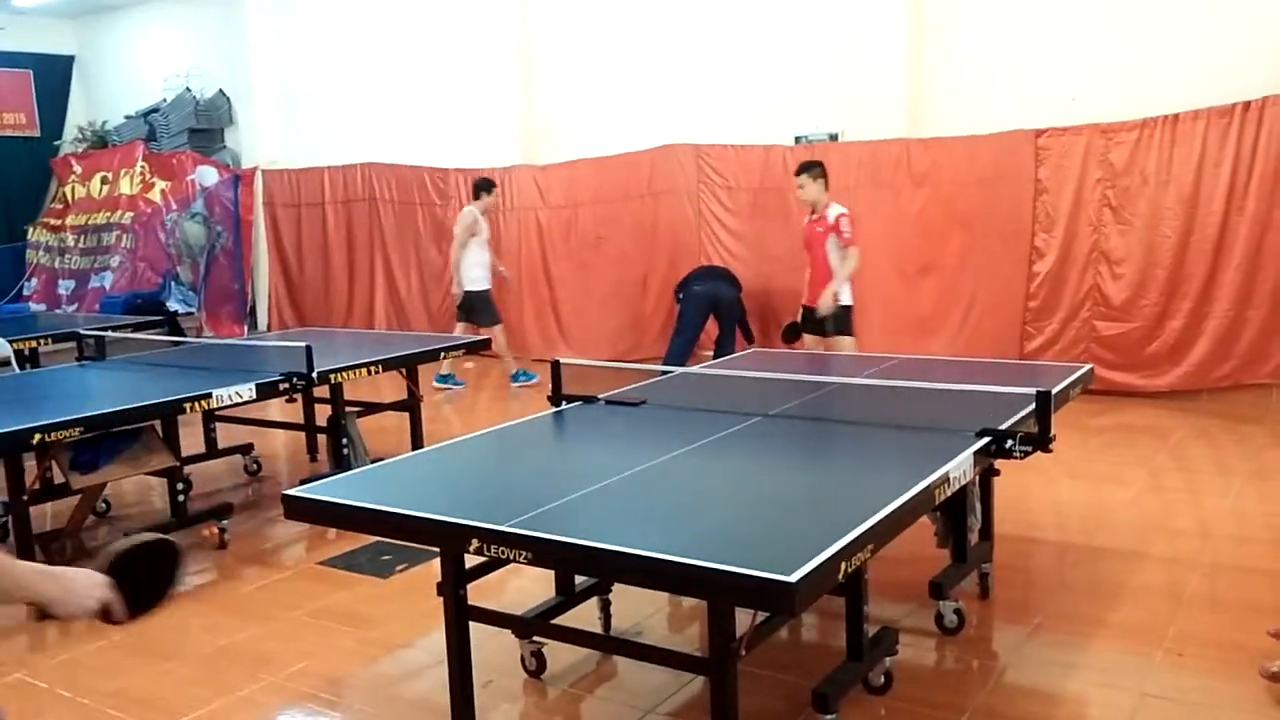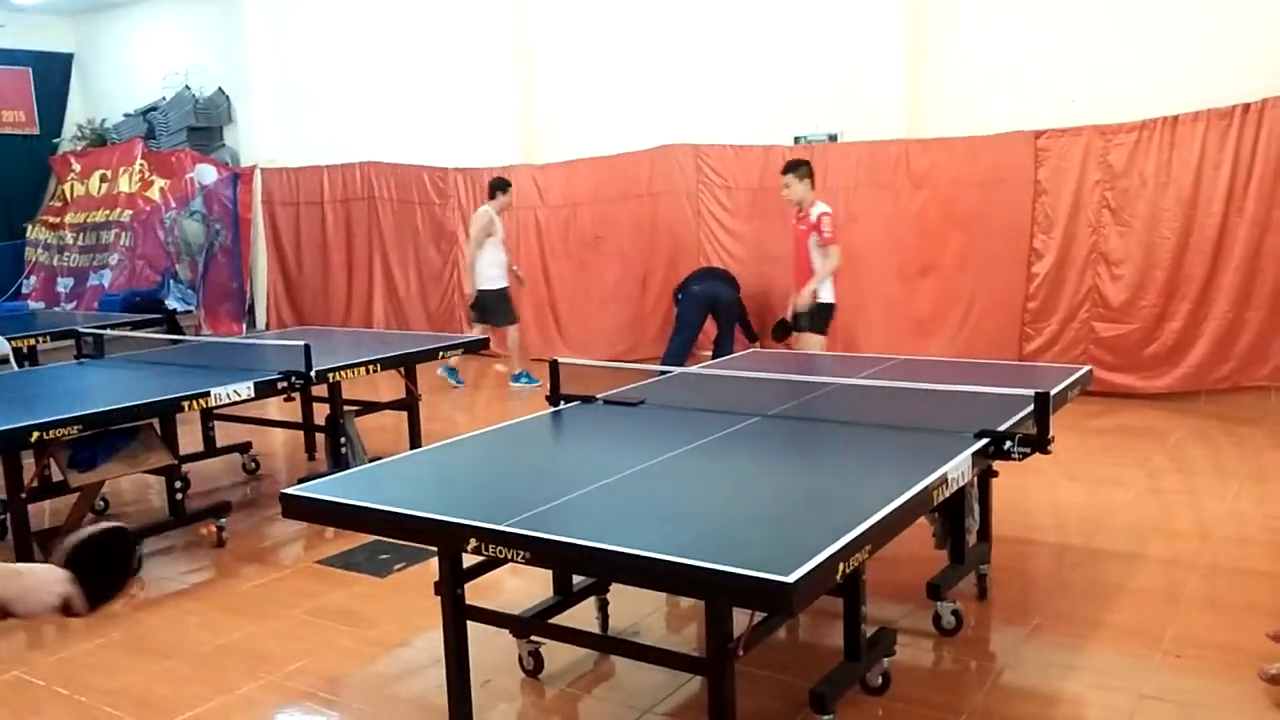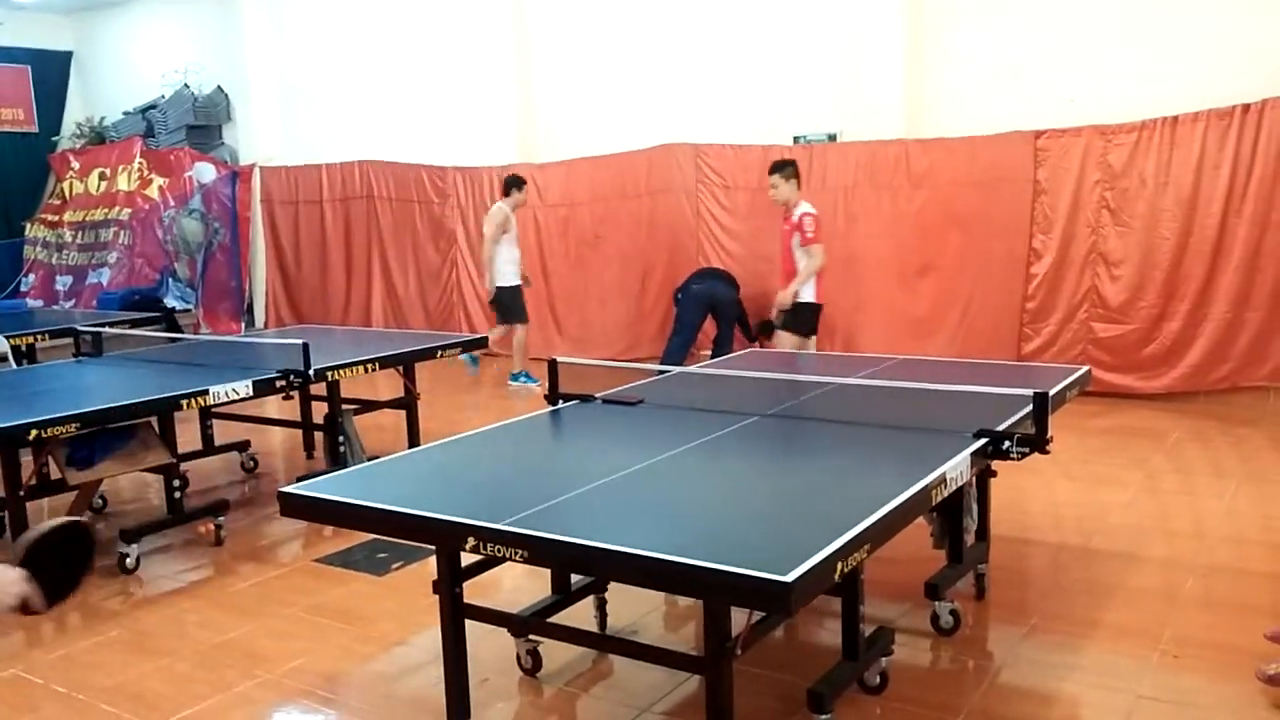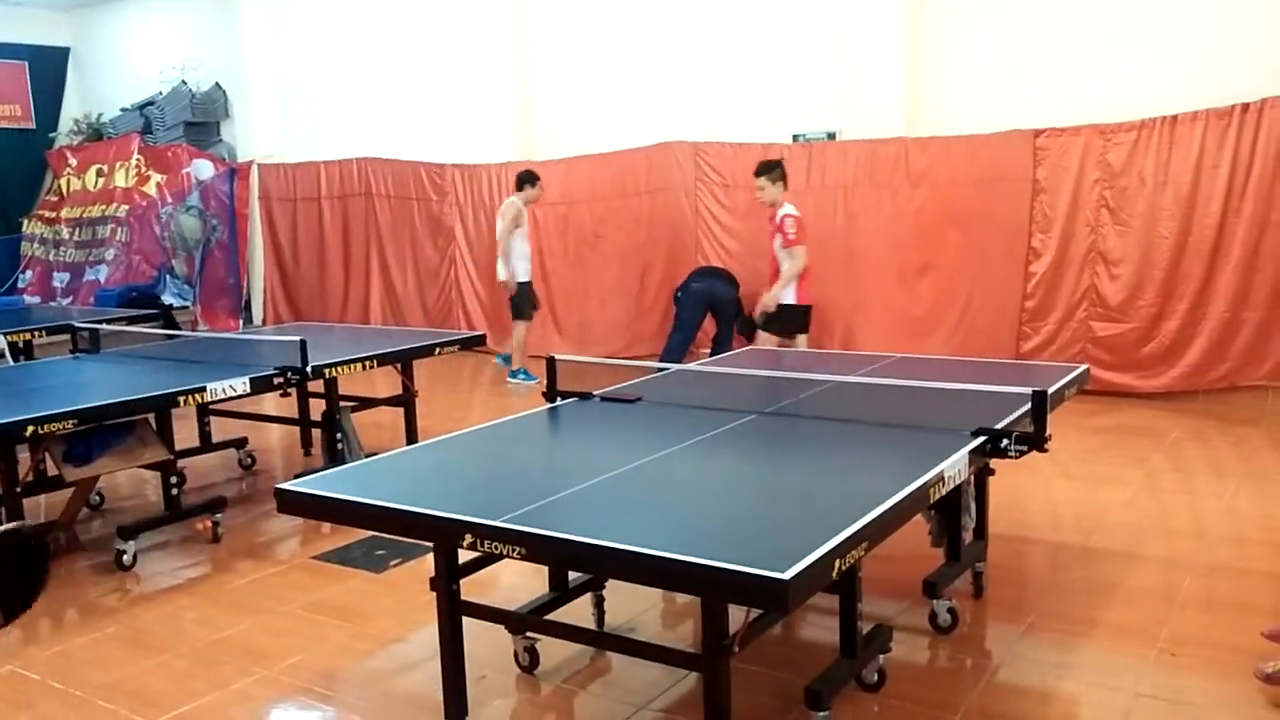
dt=0.1s
person 1, frame 1
left shoulder: (479, 217)
right shoulder: (469, 216)
right elbow: (455, 251)
left wrist: (498, 267)
right wrist: (456, 284)
left hip: (475, 285)
right hip: (474, 286)
left knee: (462, 329)
right knee: (496, 328)
left ankle: (444, 374)
right ankle: (515, 373)
person 1, frame 2
left shoulder: (493, 217)
right shoulder: (486, 217)
right elbow: (471, 251)
left wrist: (512, 268)
right wrist: (470, 284)
left hip: (493, 282)
right hip: (491, 285)
left knee: (480, 329)
right knee: (512, 326)
left ankle: (451, 366)
right ankle: (517, 374)
person 1, frame 3
left shoulder: (506, 213)
right shoulder: (501, 213)
right elbow: (488, 248)
left wrist: (520, 270)
right wrist: (489, 281)
left hip: (508, 279)
right hip: (505, 281)
left knee: (506, 326)
right knee: (521, 324)
left ankle: (473, 354)
right ankle: (518, 373)
person 1, frame 4
left shoulder: (518, 208)
right shoulder: (513, 207)
right elbow: (503, 242)
left wrist: (519, 272)
right wrist: (510, 275)
left hip: (520, 274)
right hip: (515, 276)
left knee: (525, 318)
right knee: (523, 321)
left ankle: (508, 355)
right ankle: (516, 370)
person 2, frame 1
left shoulder: (838, 216)
right shoulder: (808, 221)
left elbow: (852, 261)
left wrist: (829, 292)
right wrist: (804, 305)
left hip: (836, 300)
right hip: (813, 301)
person 2, frame 2
left shoulder: (821, 215)
right shoulder: (798, 218)
left elbow: (834, 259)
left wrist: (809, 289)
right wrist: (794, 301)
left hip: (819, 298)
right hip: (803, 298)
left knee: (811, 354)
person 2, frame 3
left shoulder: (805, 215)
right shoulder: (790, 216)
left elbow: (817, 259)
left wrist: (790, 289)
right wrist: (784, 293)
left hip: (804, 298)
right hip: (801, 298)
person 2, frame 4
left shoulder: (787, 217)
right shoulder: (779, 217)
left elbow: (800, 261)
left wrist: (773, 292)
right wrist: (767, 298)
left hip: (787, 300)
